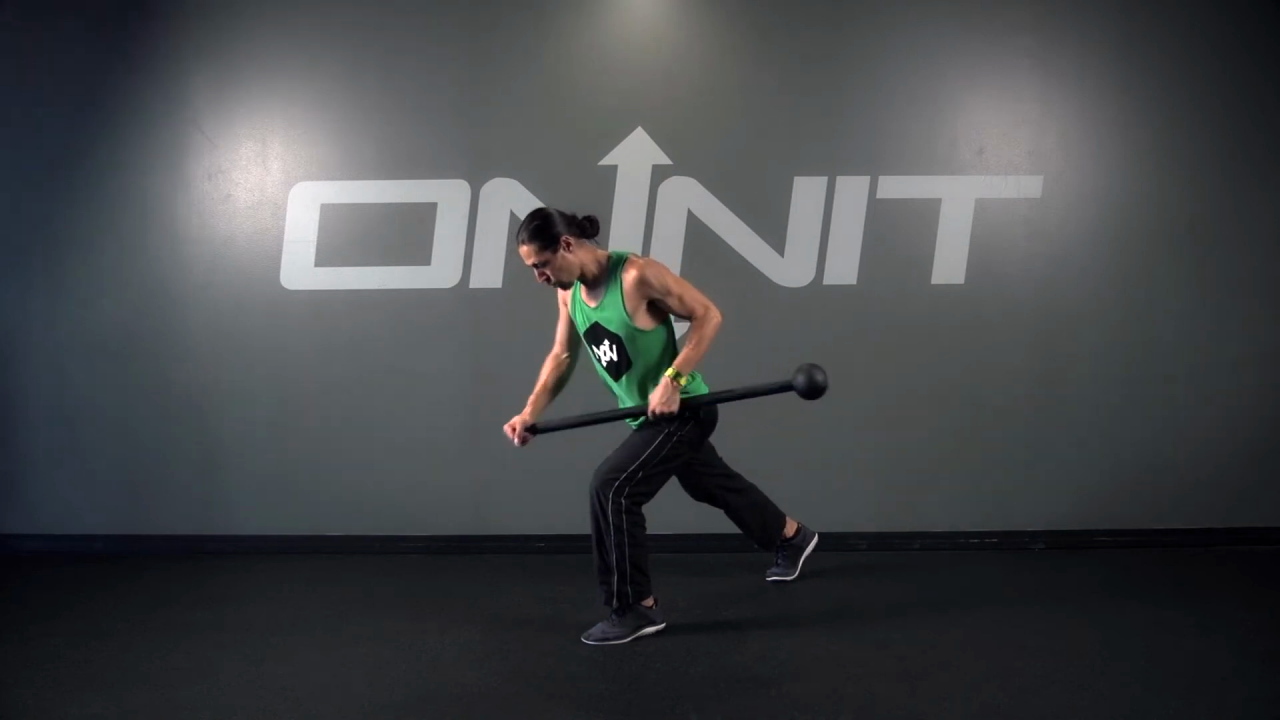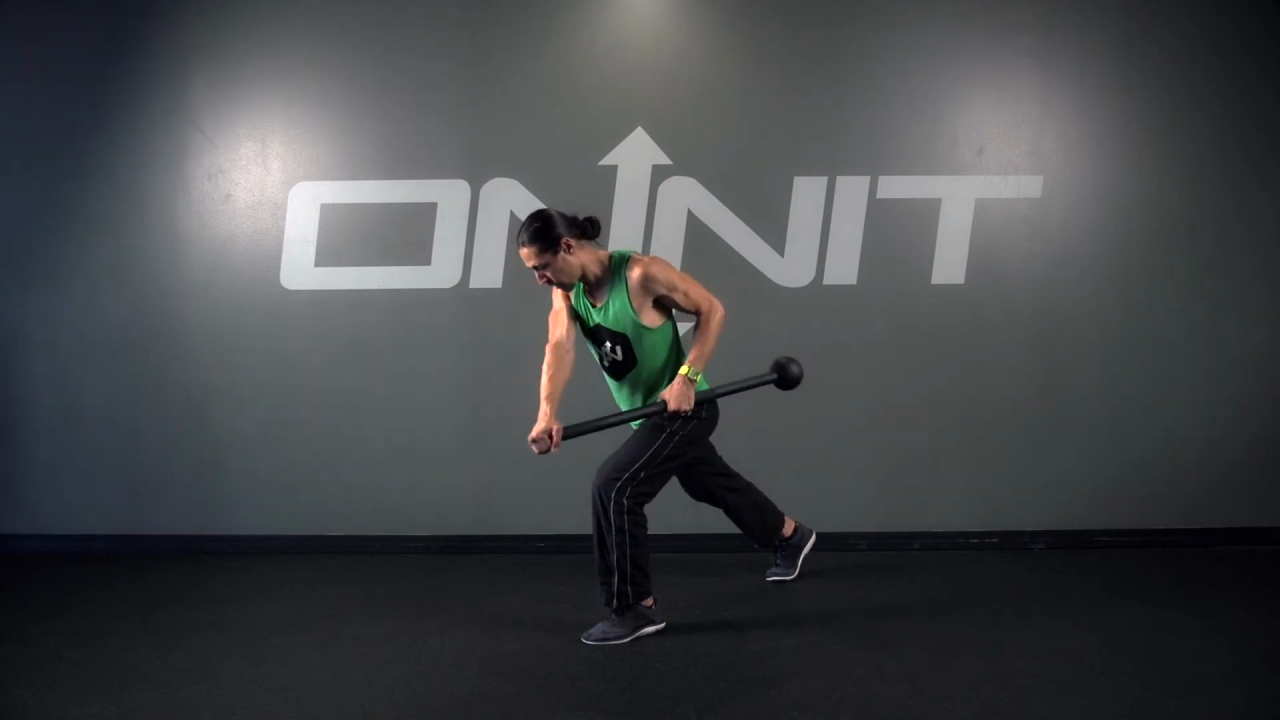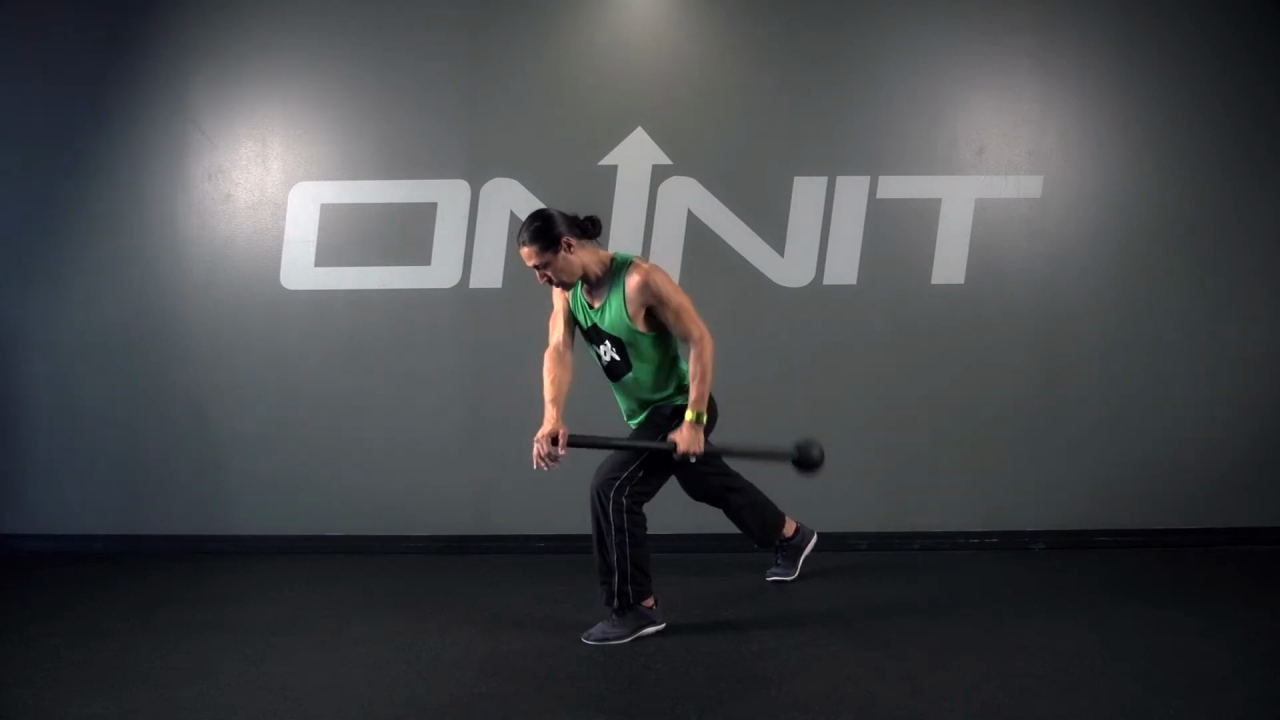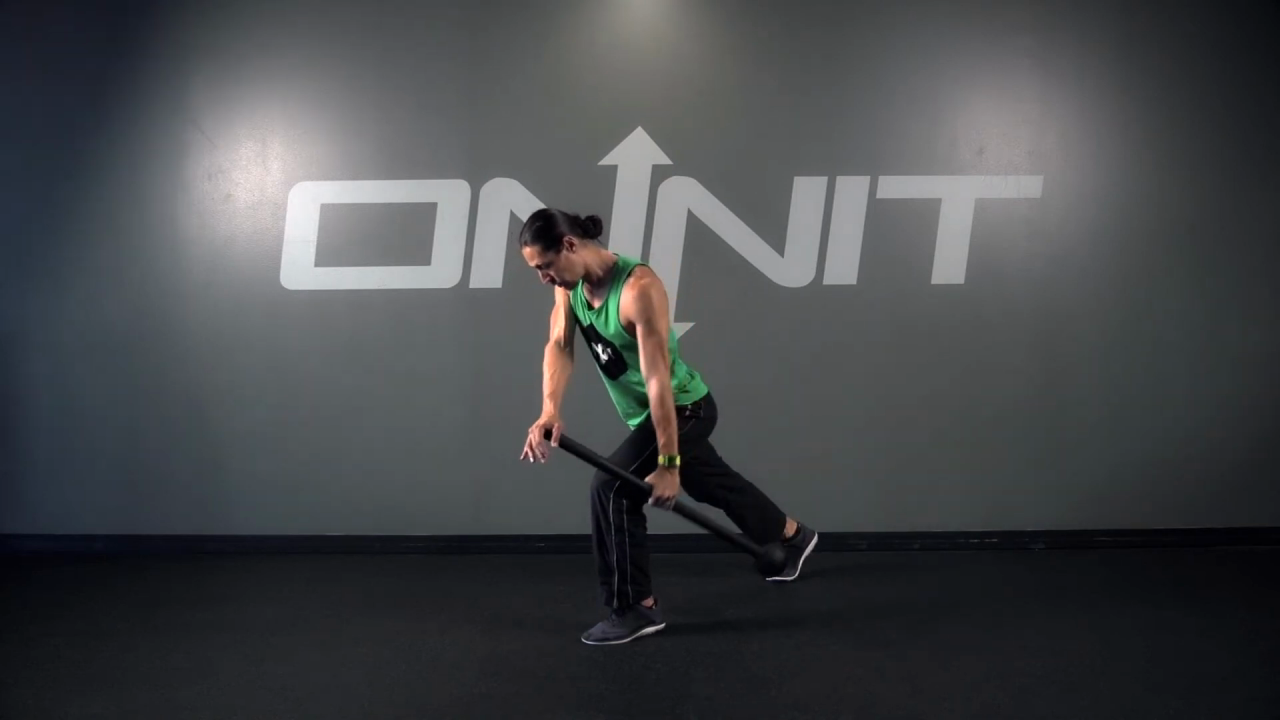
dt=0.5s
person 1, frame 1
left shoulder: (636, 275)
right shoulder: (568, 291)
left elbow: (708, 315)
right elbow: (561, 356)
left wrist: (672, 380)
right wrist: (530, 411)
left hip: (684, 409)
right hip: (651, 414)
left knee: (612, 488)
right knee: (713, 485)
left ankle: (636, 609)
right ankle: (793, 537)
person 1, frame 2
left shoulder: (641, 273)
right shoulder: (566, 290)
left elbow: (712, 309)
right elbow: (560, 347)
left wrist: (686, 377)
right wrist: (547, 413)
left hip: (684, 408)
right hip: (649, 413)
left knee: (614, 487)
right knee: (711, 485)
left ankle: (636, 608)
right ankle: (791, 535)
person 1, frame 3
left shoulder: (640, 279)
right shoulder: (567, 288)
left elbow: (699, 341)
right elbow: (559, 350)
left wrist: (695, 421)
right wrist: (553, 417)
left hip: (679, 407)
right hip: (649, 411)
left knee: (612, 487)
right knee: (710, 483)
left ankle: (637, 608)
right ankle: (792, 536)
person 1, frame 4
left shoulder: (639, 289)
right shoulder: (569, 285)
left elbow: (659, 380)
right elbow: (559, 347)
left wrist: (669, 464)
right wrist: (549, 410)
left hip: (684, 408)
right hip: (645, 414)
left knee: (612, 488)
right knee: (712, 485)
left ankle: (636, 608)
right ankle: (792, 536)
